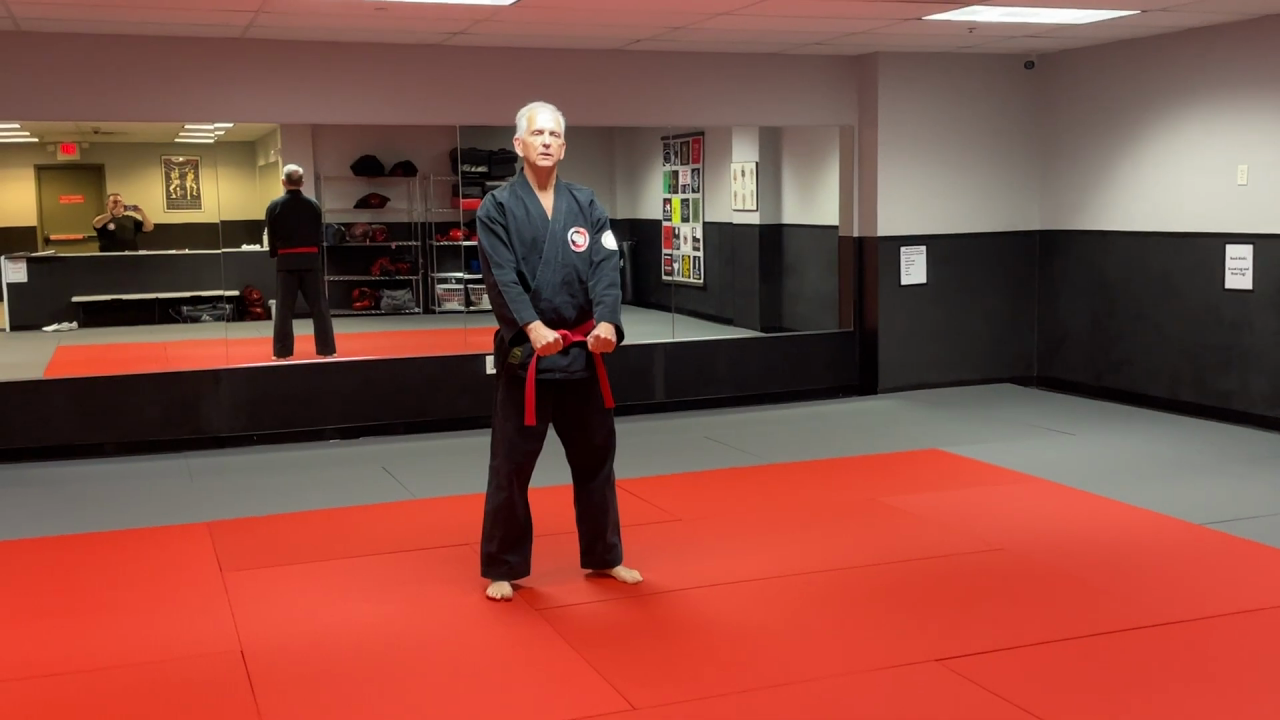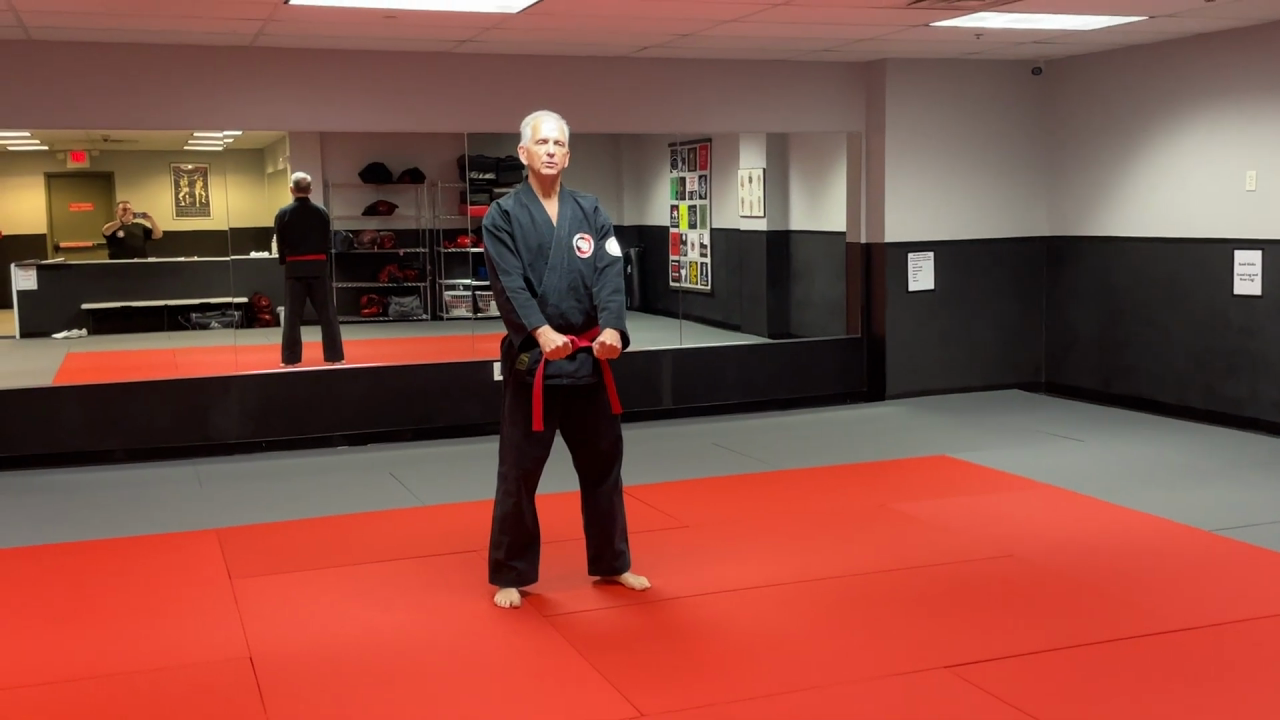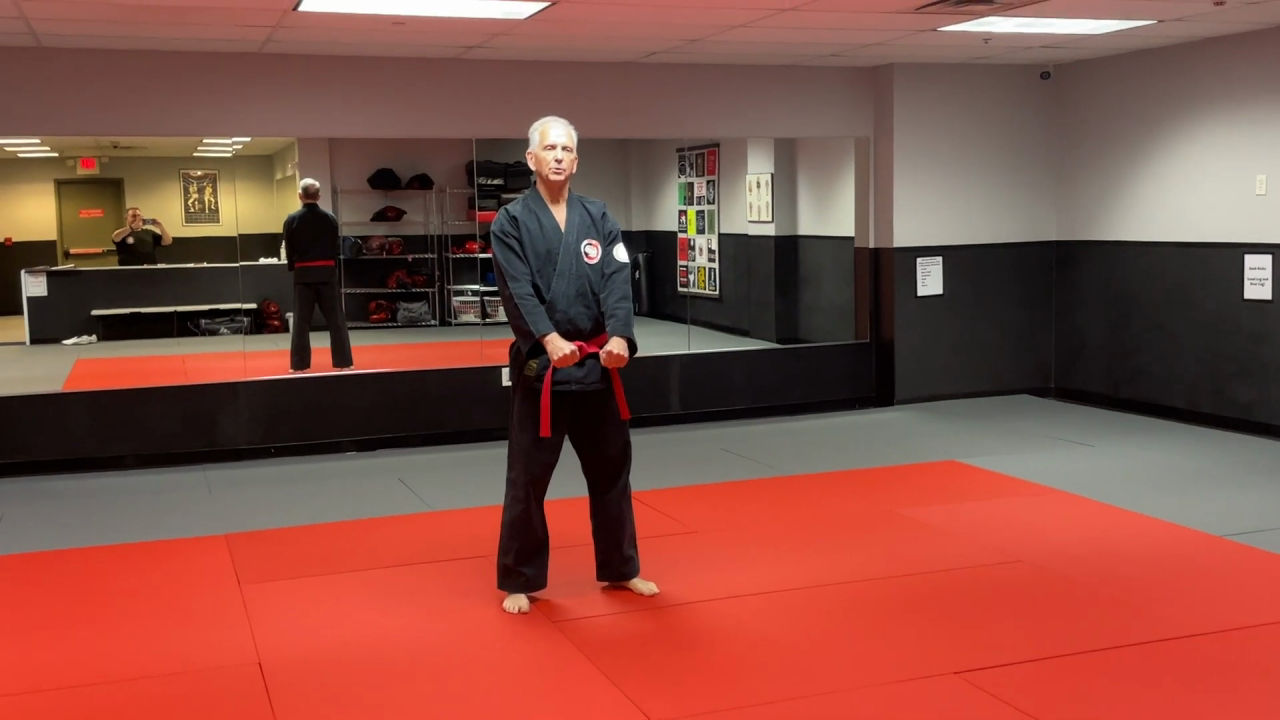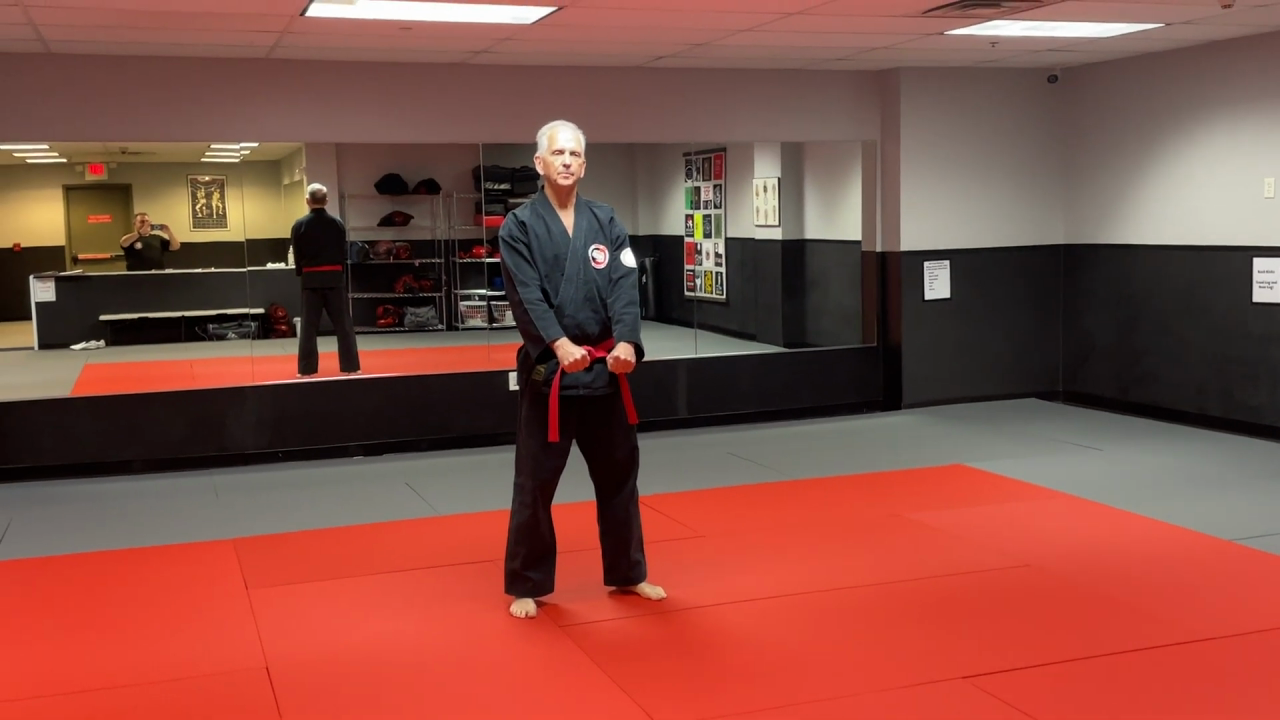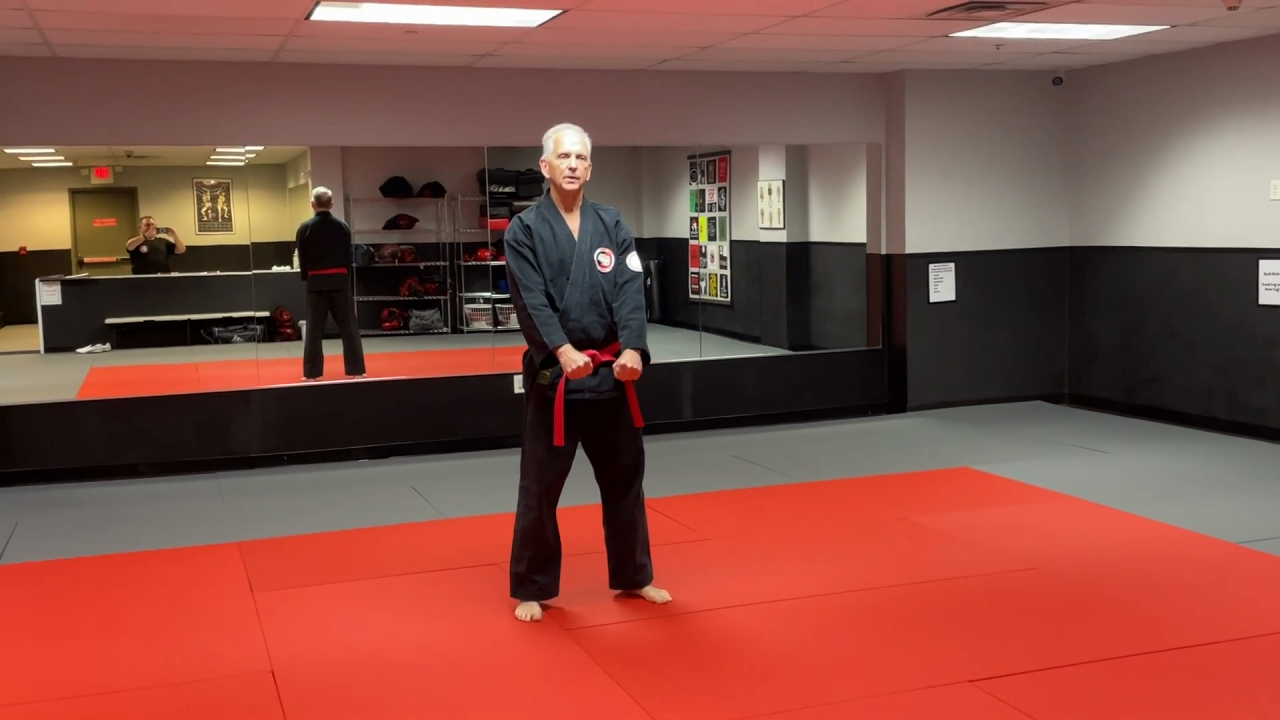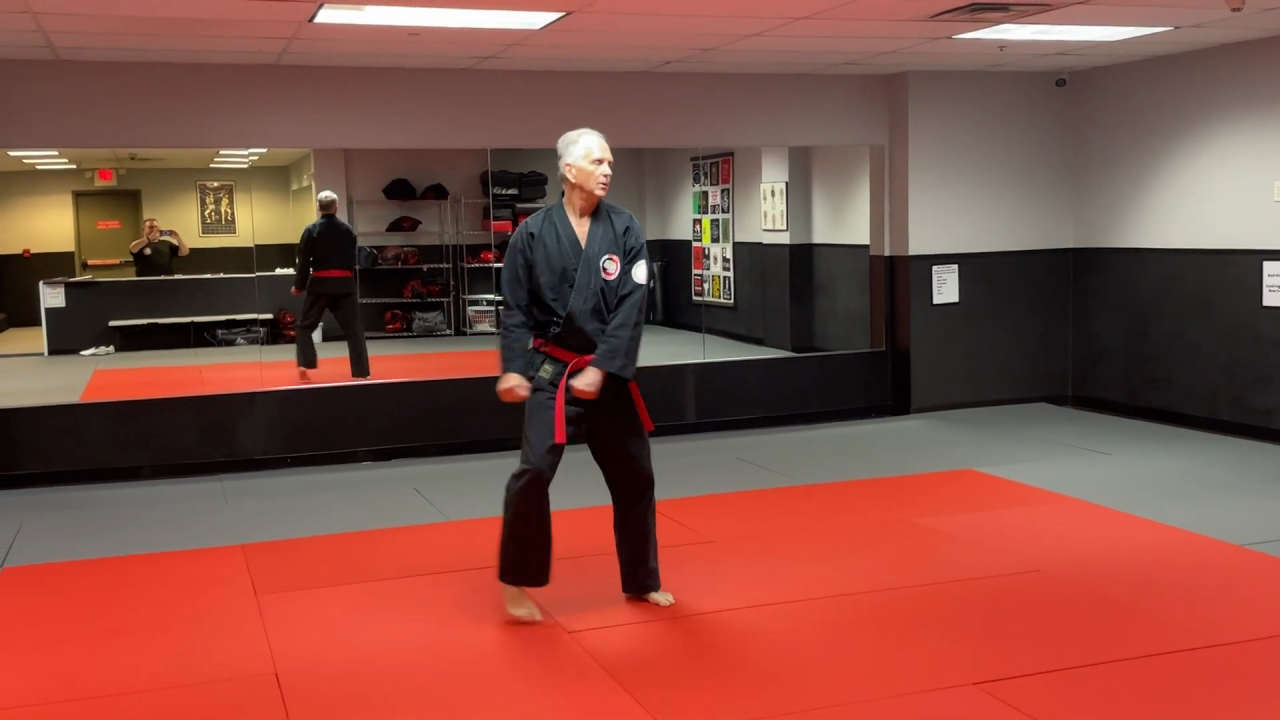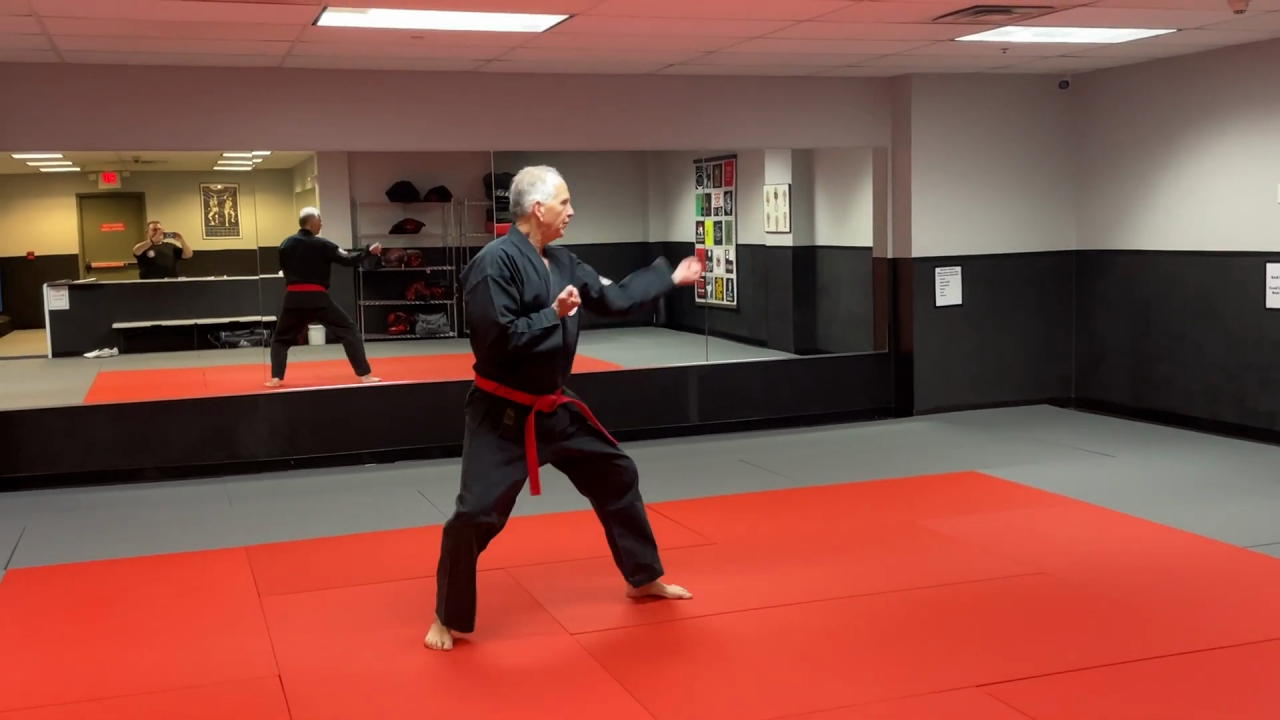
dt=0.5s
person 1, frame 1
left shoulder: (586, 205)
right shoulder: (497, 208)
left elbow: (605, 268)
right elbow: (502, 278)
left wrist: (606, 322)
right wrist: (532, 328)
left hip: (582, 351)
right hip: (524, 353)
left knee: (596, 458)
right knee: (511, 465)
left ankle: (604, 557)
right ankle: (502, 568)
person 1, frame 2
left shoulder: (590, 211)
right shoulder: (503, 215)
left elbow: (609, 273)
right elbow: (509, 284)
left wrist: (611, 328)
right wrist: (541, 332)
left hip: (587, 357)
right hip: (531, 358)
left knee: (602, 464)
right knee: (519, 472)
left ankle: (611, 563)
right ankle: (510, 575)
person 1, frame 3
left shoulder: (598, 217)
right shoulder: (511, 222)
left elbow: (616, 281)
right elbow: (517, 291)
left wrist: (619, 335)
right wrist: (549, 340)
left hip: (597, 363)
right hip: (540, 365)
left knee: (611, 469)
right knee: (527, 477)
left ankle: (619, 569)
right ankle: (519, 581)
person 1, frame 4
left shoulder: (606, 222)
right shoulder: (519, 226)
left elbow: (624, 286)
right elbow: (526, 296)
left wrist: (626, 342)
right wrist: (560, 344)
left hip: (604, 367)
right hip: (548, 369)
left knee: (618, 474)
right knee: (535, 482)
left ankle: (627, 573)
right ankle: (526, 585)
person 1, frame 5
left shoulder: (611, 224)
right shoulder: (525, 230)
left elbow: (630, 291)
right elbow: (531, 300)
left wrist: (633, 347)
right wrist: (562, 351)
left hip: (610, 370)
right hip: (553, 372)
left knee: (624, 476)
right knee: (541, 485)
left ankle: (632, 577)
right ankle: (531, 588)
person 1, frame 6
left shoulder: (625, 228)
right shoulder: (534, 232)
left elbow: (631, 307)
right elbow: (516, 307)
left wrist: (602, 368)
right wrist: (513, 368)
left hip: (608, 374)
right hip: (553, 371)
left knee: (635, 479)
right knee: (534, 472)
left ankle: (642, 582)
right ankle: (520, 582)
person 1, frame 7
left shoulder: (563, 262)
right shoulder: (494, 262)
left elbow: (612, 298)
right elbow: (499, 338)
left wrist: (671, 276)
right wrist: (553, 314)
left hip: (554, 407)
right hip: (502, 412)
left knee: (617, 475)
right knee: (476, 514)
left ankle: (644, 577)
right ankle: (449, 617)
person 2, frame 1
left shoulder: (275, 206)
right shoulder: (313, 205)
left elbow: (271, 237)
right elbow: (319, 234)
left wrist: (277, 255)
left hip: (286, 260)
right hip: (310, 259)
left knee: (284, 308)
right knee: (319, 306)
left ankle: (282, 352)
right ankle: (327, 350)
person 2, frame 2
left shoulder: (283, 214)
right shoulder: (321, 212)
left elbow: (280, 244)
right elbow: (328, 242)
left hip: (295, 267)
right hip: (318, 266)
left knee: (292, 314)
right knee: (327, 313)
left ankle: (290, 359)
right ankle: (335, 356)
person 2, frame 3
left shoulder: (292, 220)
right shoulder: (330, 218)
left elbow: (289, 251)
right elbow: (336, 248)
left hip: (303, 273)
right hip: (327, 272)
left knee: (301, 320)
right knee: (336, 319)
left ankle: (299, 364)
right ankle: (343, 362)
person 2, frame 4
left shoulder: (300, 225)
right shoulder: (337, 224)
left elbow: (297, 255)
right elbow: (344, 253)
left hip: (311, 279)
right hip: (334, 277)
left knee: (308, 325)
right knee: (343, 323)
left ankle: (306, 369)
right ankle: (351, 367)
person 2, frame 5
left shoulder: (305, 228)
right shoulder: (342, 226)
left elbow: (302, 259)
right elbow: (349, 256)
left wrist: (307, 278)
left hip: (316, 281)
right hip: (339, 280)
left knee: (314, 328)
right knee: (348, 326)
left ankle: (312, 373)
right ankle: (356, 370)
person 2, frame 6
left shoulder: (312, 230)
right shoulder: (348, 230)
left elbow: (304, 260)
right elbow: (353, 259)
left wrist: (299, 285)
left hip: (320, 283)
right hip: (345, 283)
left knee: (305, 327)
right knee: (354, 329)
left ankle: (306, 364)
right ankle: (361, 373)
person 2, frame 7
left shoulder: (286, 245)
right shoulder: (322, 245)
right elbow: (347, 260)
right wrist: (369, 252)
left hip: (294, 299)
right hip: (317, 298)
left knee: (281, 338)
right knee: (349, 331)
left ankle: (276, 377)
right ankle: (364, 374)
